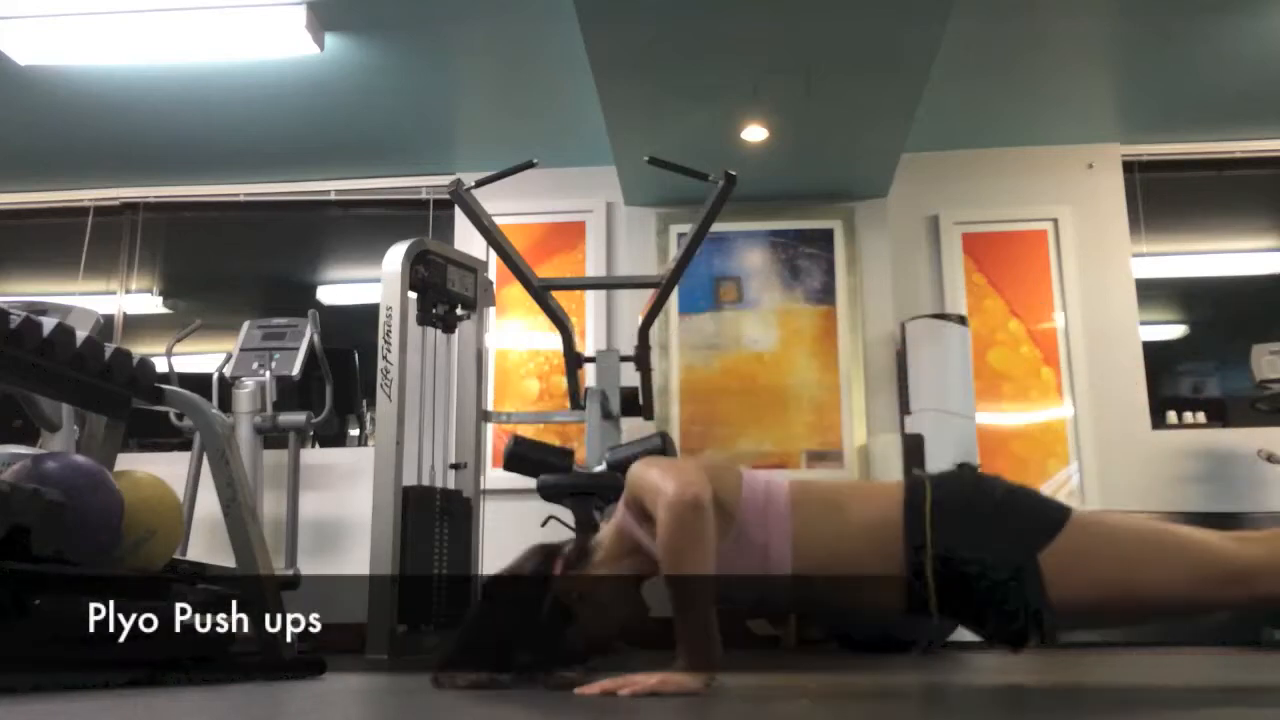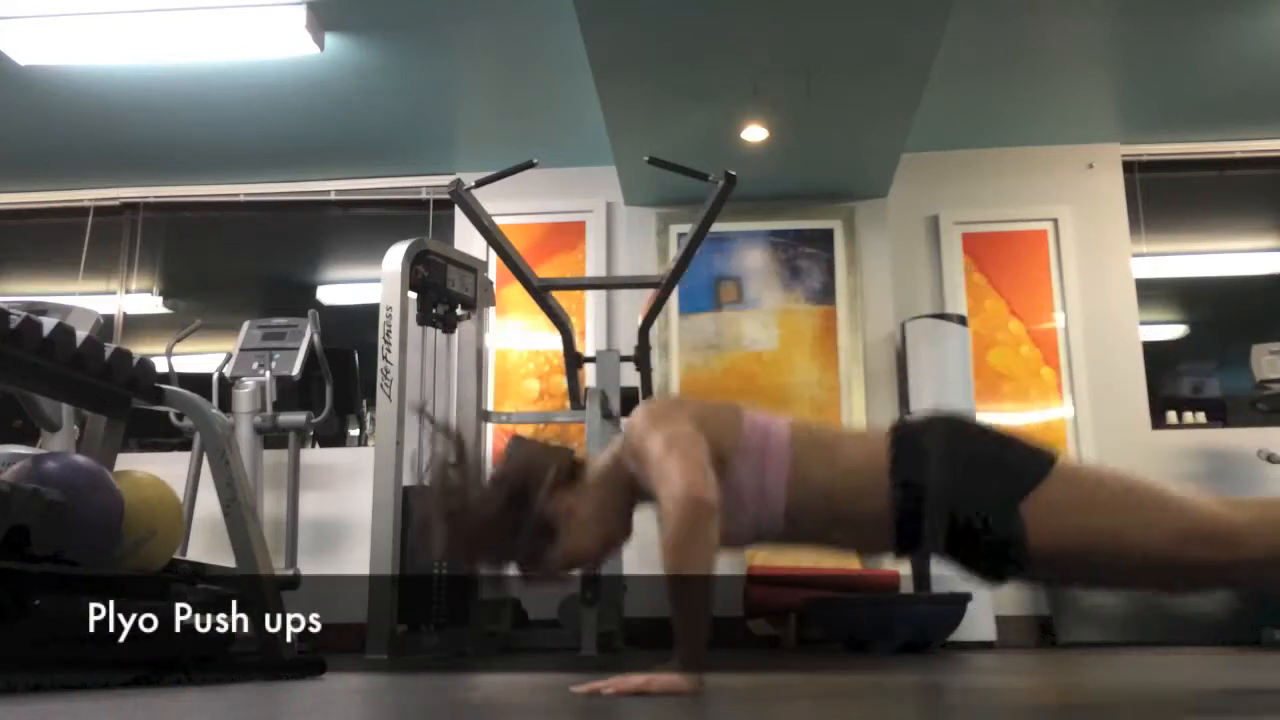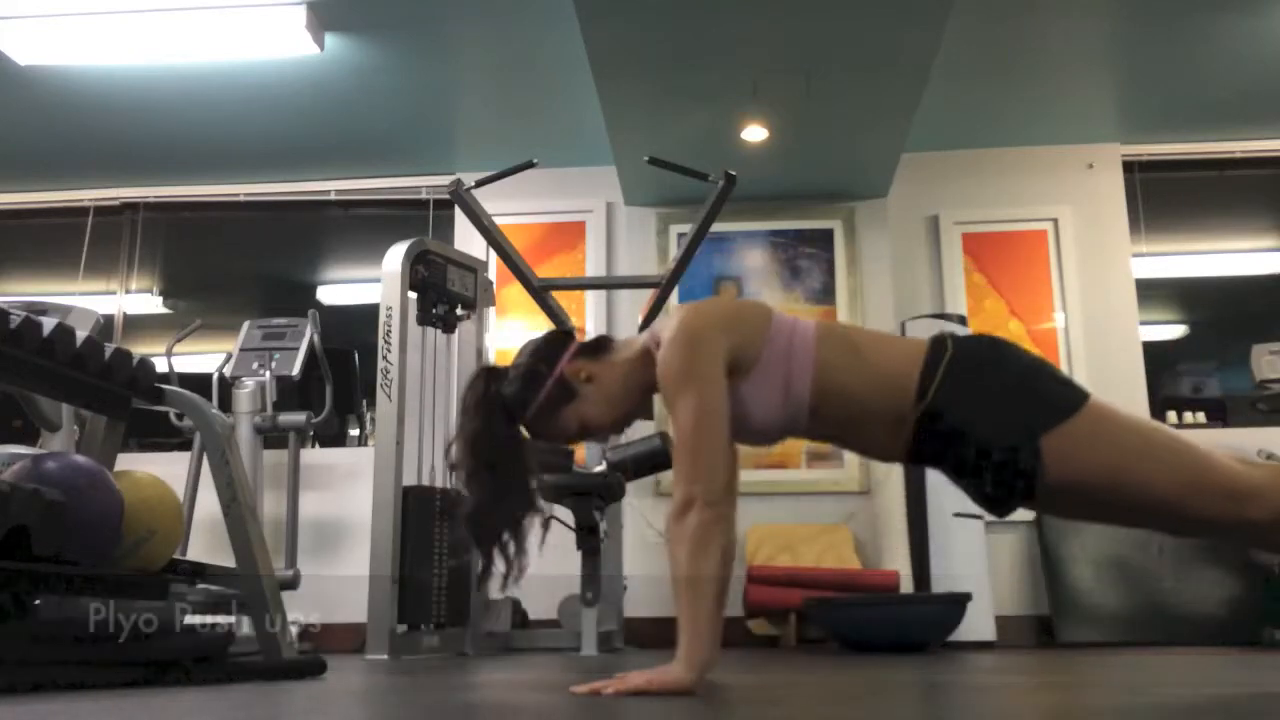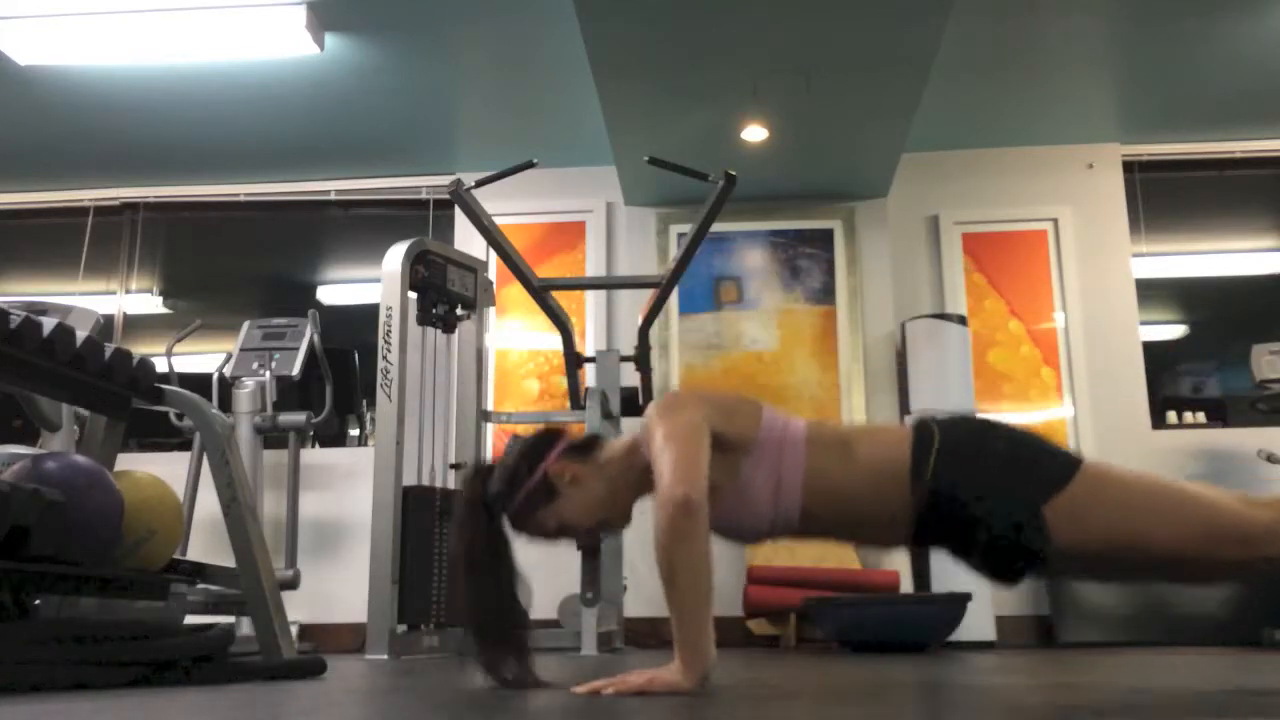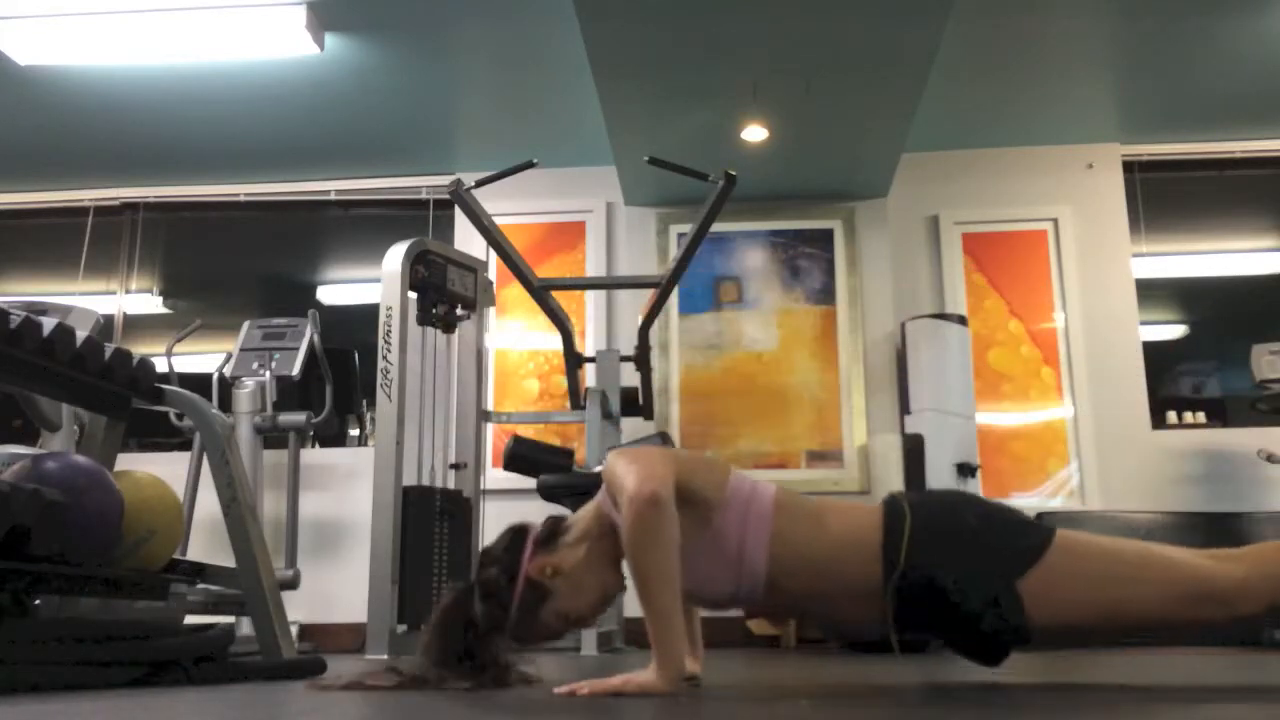
dt=1s
person 1, frame 1
left shoulder: (647, 487)
right shoulder: (647, 539)
left elbow: (689, 507)
left wrist: (694, 665)
left hip: (961, 542)
right hip: (939, 547)
person 1, frame 2
left shoulder: (651, 429)
right shoulder: (633, 474)
left elbow: (696, 505)
left wrist: (687, 666)
left hip: (952, 487)
right hip: (923, 499)
person 1, frame 3
left shoulder: (689, 338)
right shoulder: (669, 368)
left elbow: (705, 505)
right elbow: (700, 507)
left wrist: (689, 664)
right wrist: (697, 648)
left hip: (976, 400)
right hip: (952, 424)
person 1, frame 4
left shoulder: (672, 420)
right shoulder: (650, 468)
left elbow: (681, 509)
right elbow: (687, 521)
left wrist: (687, 664)
right wrist: (691, 655)
left hip: (976, 478)
right hip: (956, 499)
person 1, frame 5
left shoulder: (626, 474)
right shoulder: (631, 520)
left elbow: (654, 506)
left wrist: (666, 667)
right wrist: (685, 655)
left hip: (945, 559)
right hip: (927, 566)
